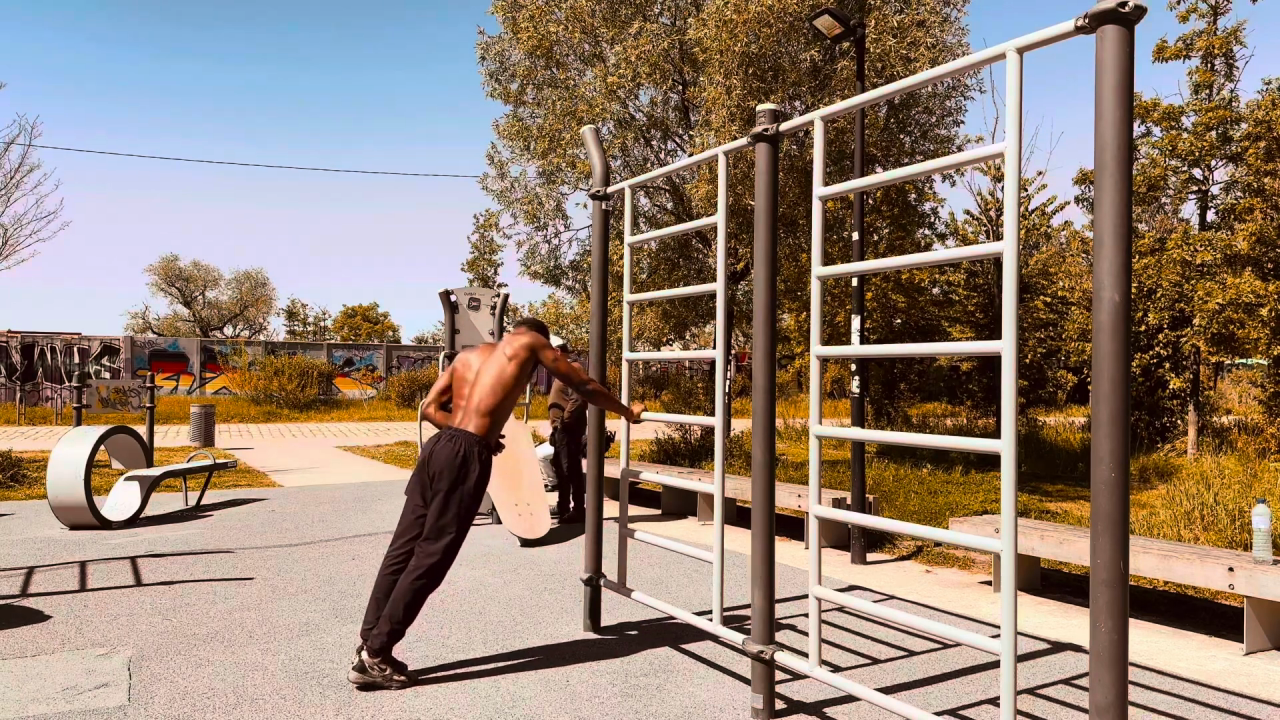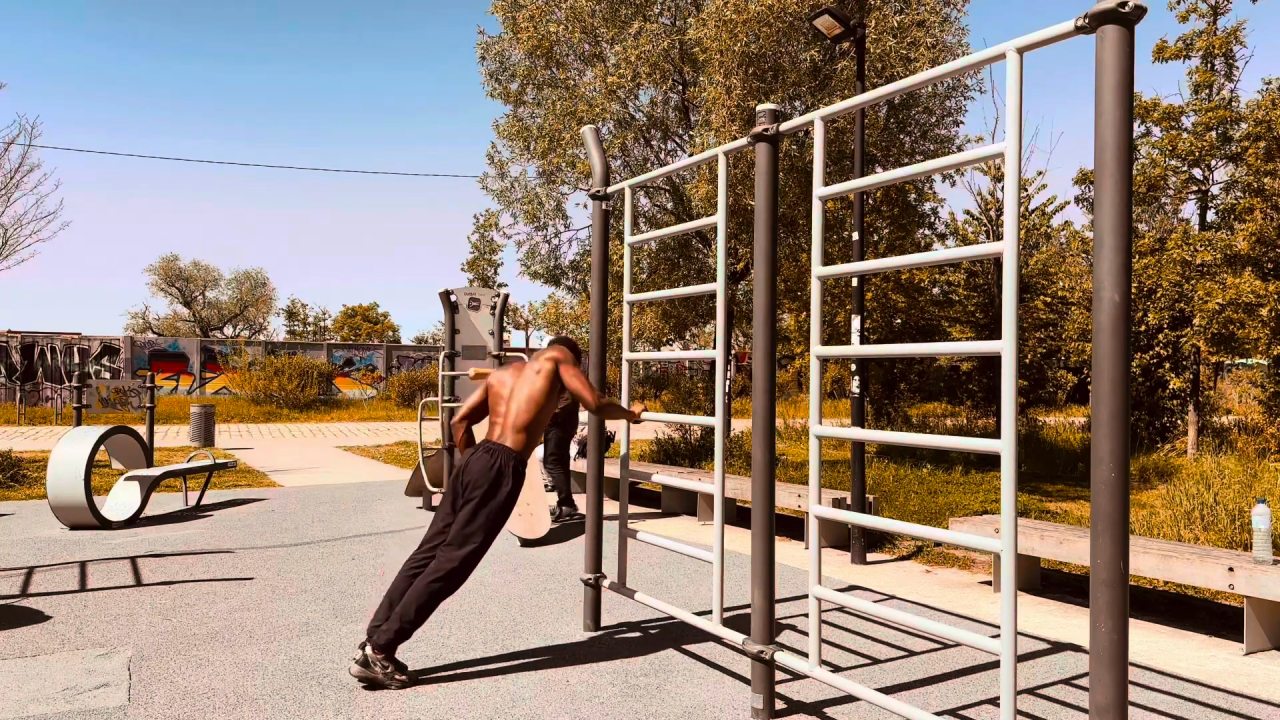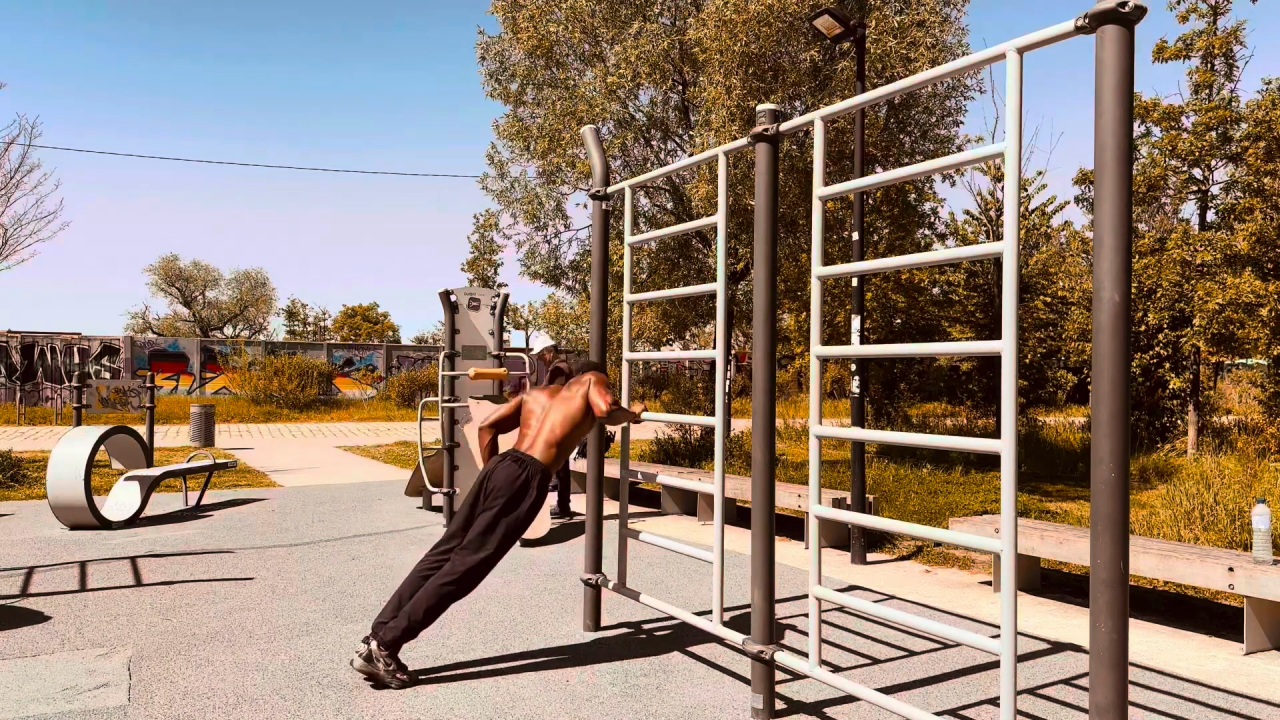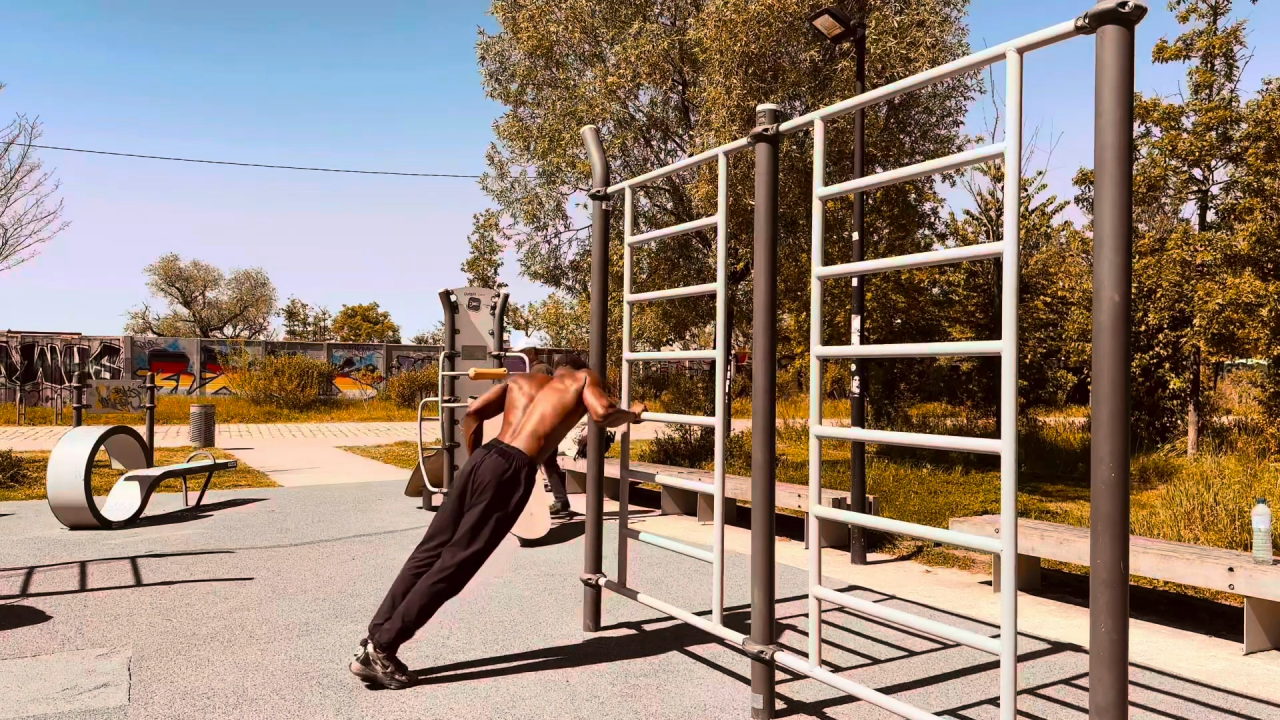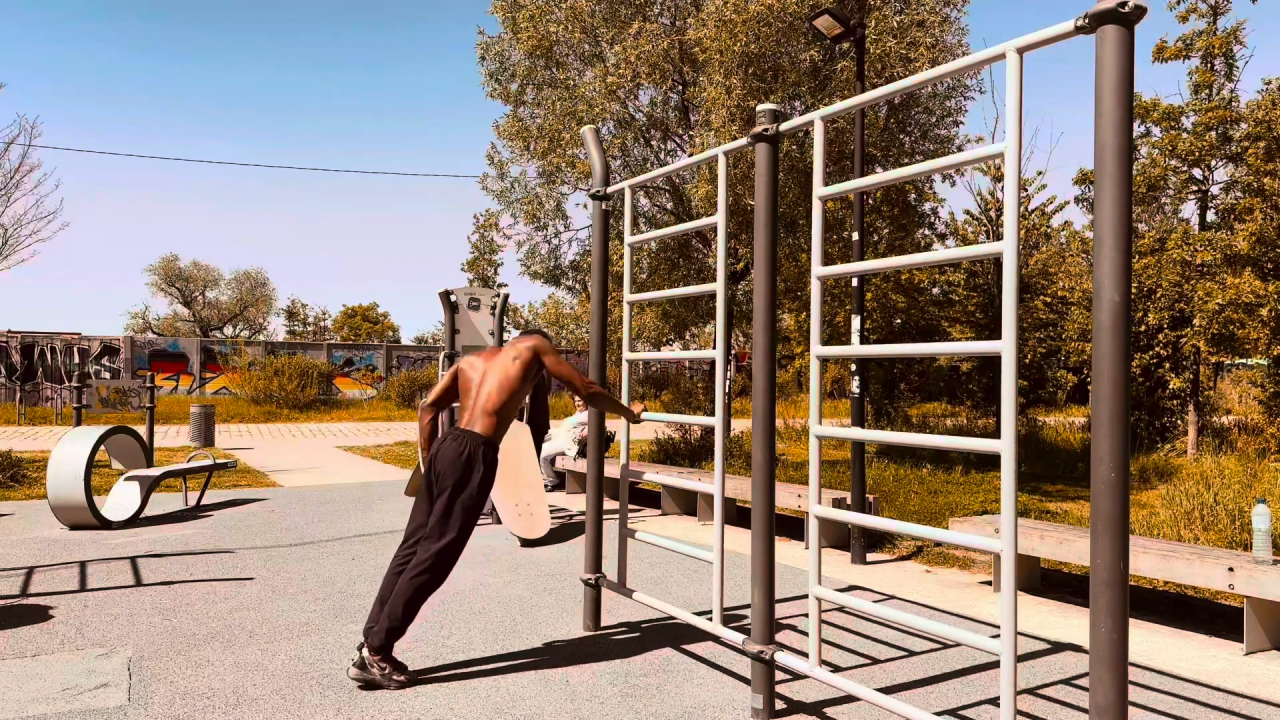
dt=0.5s
person 1, frame 1
left shoulder: (468, 354)
right shoulder: (530, 341)
left elbow: (430, 406)
right elbow: (584, 386)
right wrist: (627, 411)
left hip: (438, 446)
right hip: (466, 456)
left knee: (403, 552)
right knee: (430, 560)
left ankle: (370, 647)
right ankle: (373, 657)
person 1, frame 2
left shoulder: (501, 373)
right shoulder: (557, 356)
left elbow: (460, 421)
right elbow: (595, 404)
right wrist: (630, 413)
left hip: (476, 459)
right hip: (503, 467)
left knee: (427, 555)
right knee: (450, 564)
left ankle: (374, 645)
right ankle: (378, 651)
person 1, frame 3
left shoulder: (536, 392)
right shoulder: (594, 380)
left elbow: (487, 426)
right elbow: (606, 410)
right wrist: (630, 414)
left hip: (501, 466)
right hip: (527, 478)
left knee: (442, 556)
right knee: (464, 566)
left ankle: (377, 640)
right ankle: (383, 648)
person 1, frame 4
left shoulder: (521, 380)
right shoulder: (584, 377)
left elbow: (473, 414)
right elbow: (603, 414)
right wrist: (631, 414)
left hip: (484, 458)
right hip: (513, 470)
left knee: (429, 553)
right knee: (455, 563)
left ankle: (374, 643)
right ankle: (379, 650)
person 1, frame 5
left shoulder: (471, 359)
right shoulder: (535, 345)
left elbow: (428, 410)
right elbow: (587, 391)
right wrist: (627, 412)
left hip: (445, 446)
right hip: (474, 454)
left knee: (412, 550)
right knee: (433, 557)
left ankle: (370, 648)
right ankle: (374, 653)
